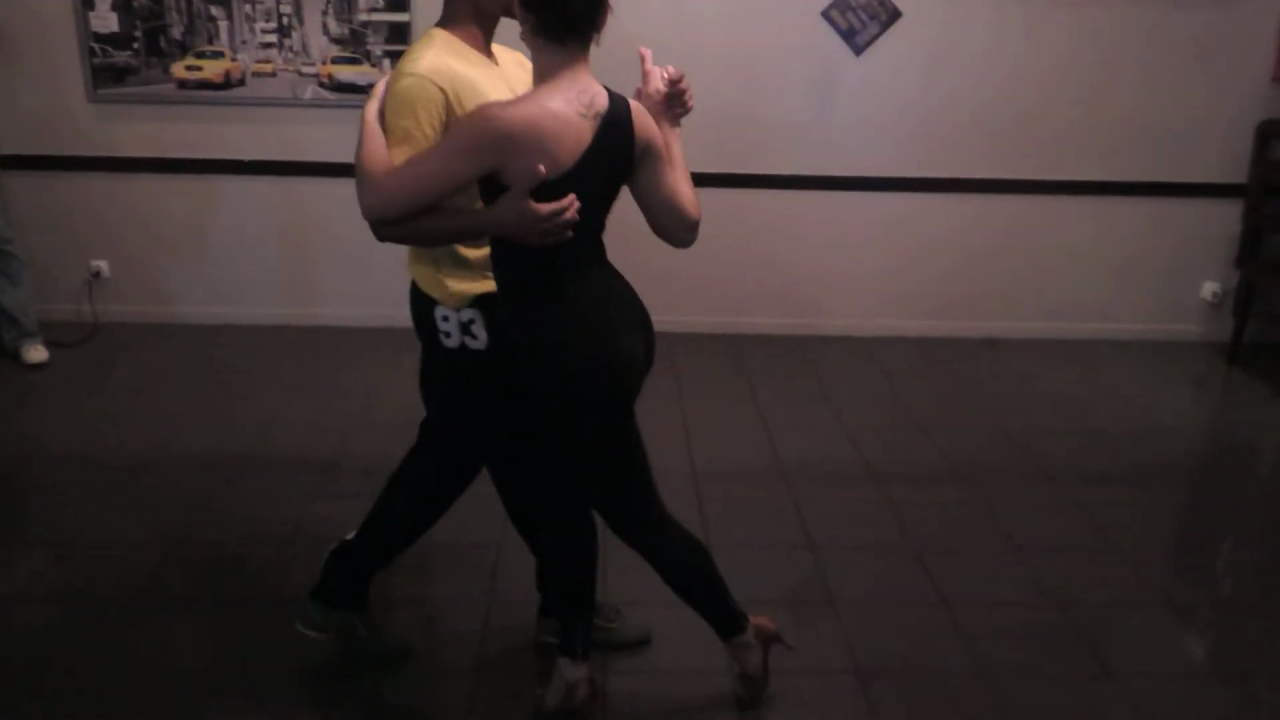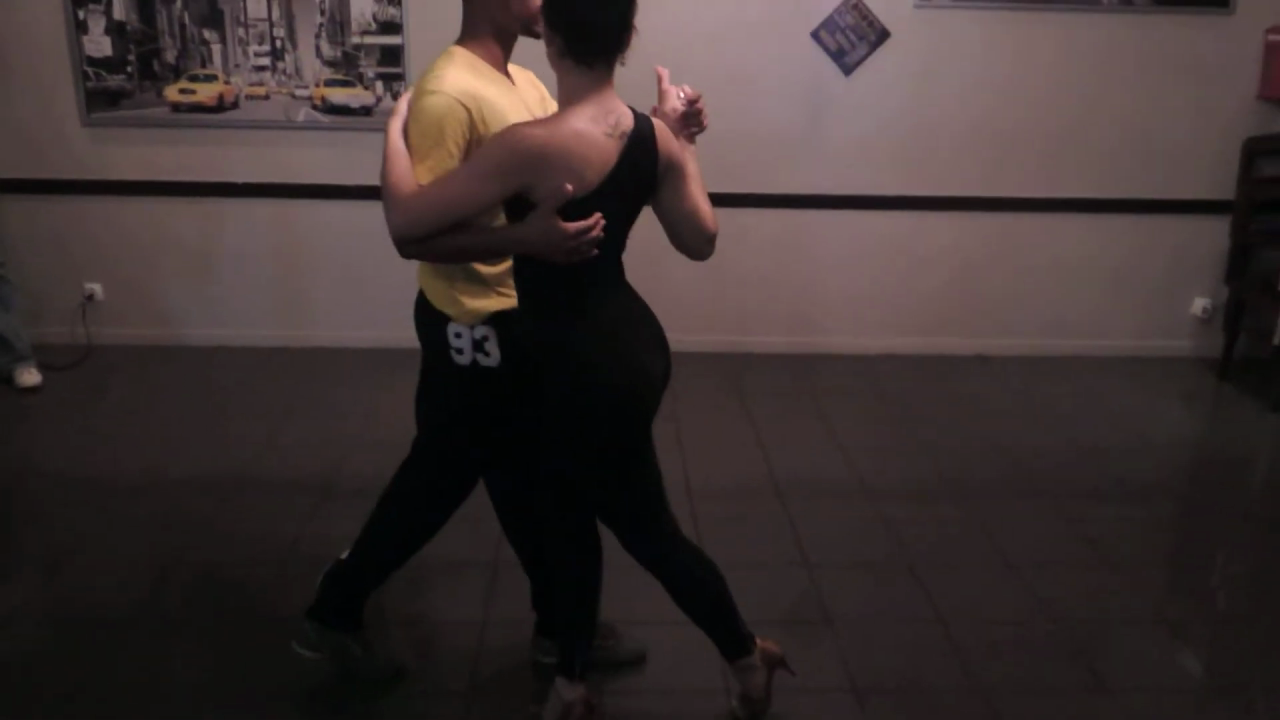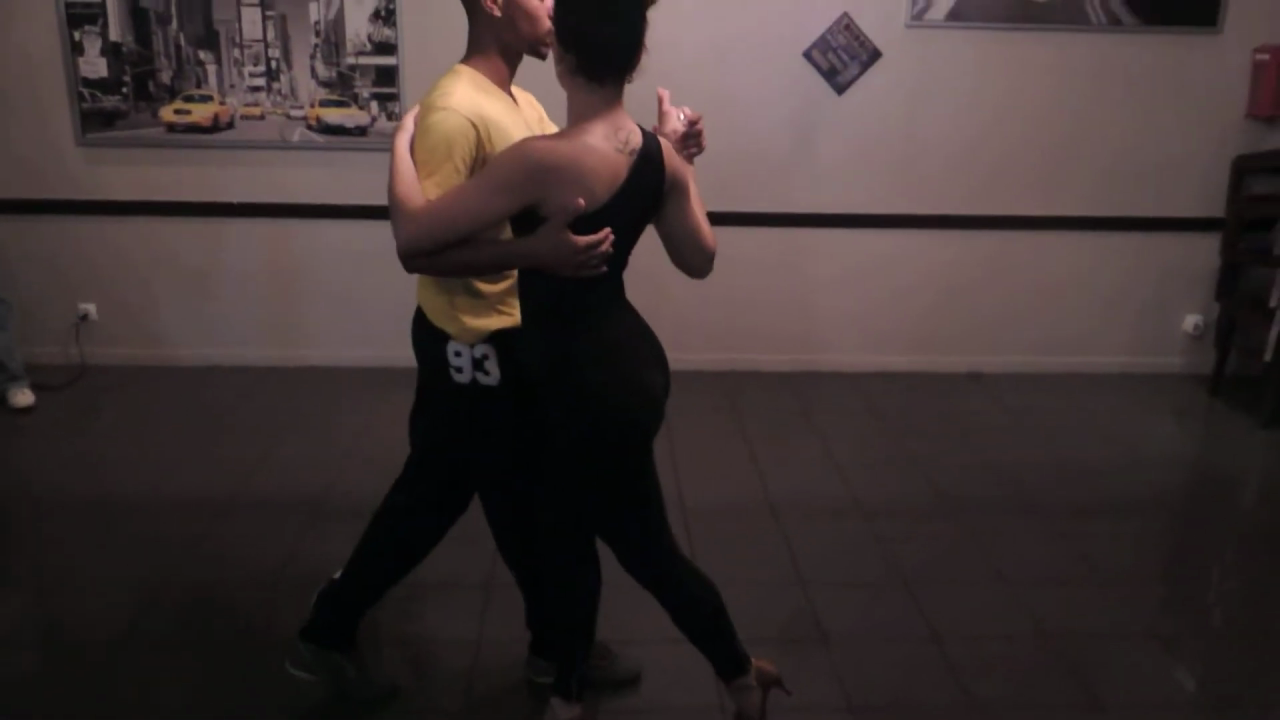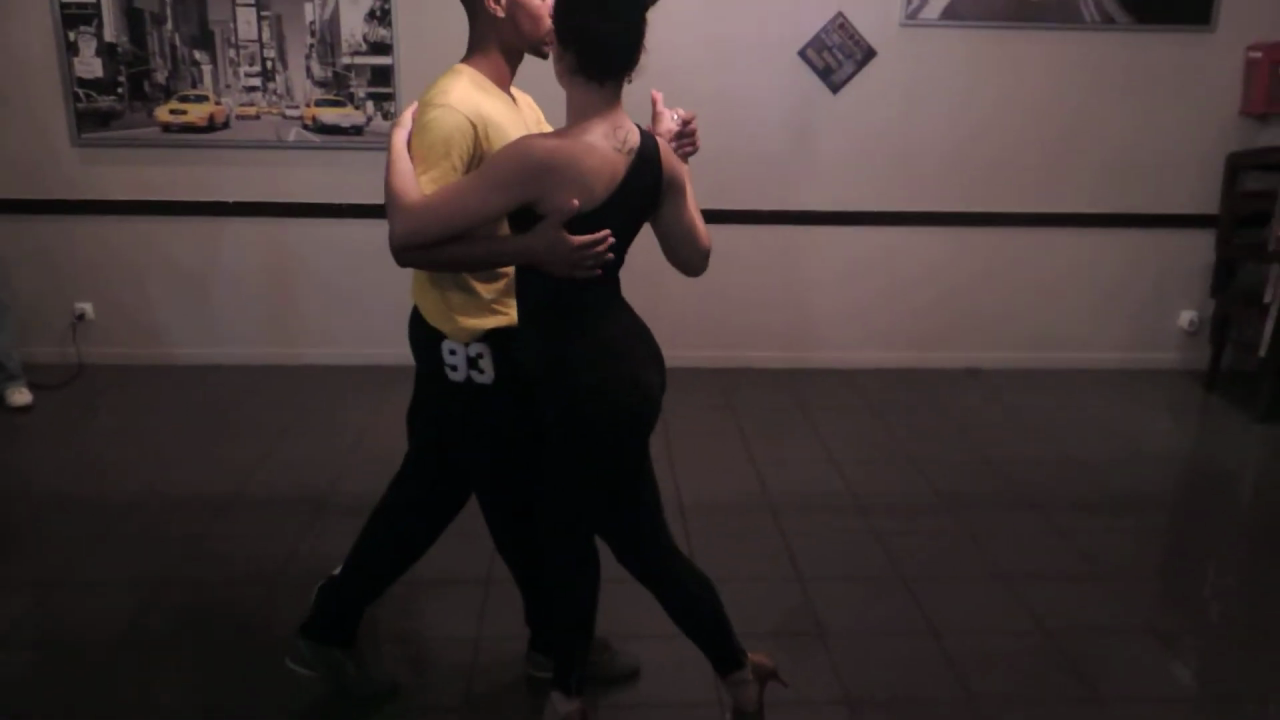
dt=0.2s
person 1, frame 1
left shoulder: (503, 125)
right shoulder: (632, 118)
left elbow: (380, 202)
right elbow: (682, 225)
left wrist: (374, 109)
left hip: (569, 348)
right hip: (614, 324)
left knee: (639, 516)
right knee: (561, 500)
left ankle: (741, 631)
right ankle: (573, 662)
person 1, frame 2
left shoulder: (532, 146)
right shoulder: (653, 138)
left elbow: (406, 221)
right elbow: (700, 240)
left wrist: (396, 127)
left hip: (592, 367)
right hip: (625, 344)
left knee: (651, 533)
right knee: (567, 518)
left ankle: (746, 655)
person 1, frame 3
left shoulder: (543, 161)
right shoulder: (657, 156)
left elbow: (414, 235)
right elbow: (699, 258)
left wrist: (403, 141)
left hip: (595, 385)
right hip: (620, 365)
left knee: (648, 551)
right knee: (565, 535)
person 1, frame 4
left shoulder: (542, 158)
right shoulder: (655, 155)
left elbow: (408, 229)
right elbow: (694, 256)
left wrist: (401, 136)
left hip: (590, 381)
right hip: (615, 363)
left knee: (645, 546)
right knee: (566, 531)
person 2, frame 1
left shoulder: (515, 65)
right shoulder: (426, 76)
right elbow: (391, 217)
right wrist: (504, 222)
left hip: (509, 300)
right hip: (466, 308)
left knee: (490, 456)
person 2, frame 2
left shoulder: (525, 83)
right shoulder: (448, 94)
right elbow: (414, 234)
right wrist: (527, 238)
left hip: (508, 318)
right hip: (475, 326)
left knee: (457, 473)
person 2, frame 3
left shoulder: (521, 104)
right shoulder: (454, 111)
right elbow: (420, 248)
right wrist: (536, 252)
left hip: (505, 338)
right hip: (473, 345)
left knee: (445, 492)
person 2, frame 4
left shoulder: (520, 105)
right shoulder: (453, 109)
right elbow: (412, 243)
right wrist: (531, 249)
left hip: (501, 337)
right hip: (470, 345)
left knee: (431, 490)
